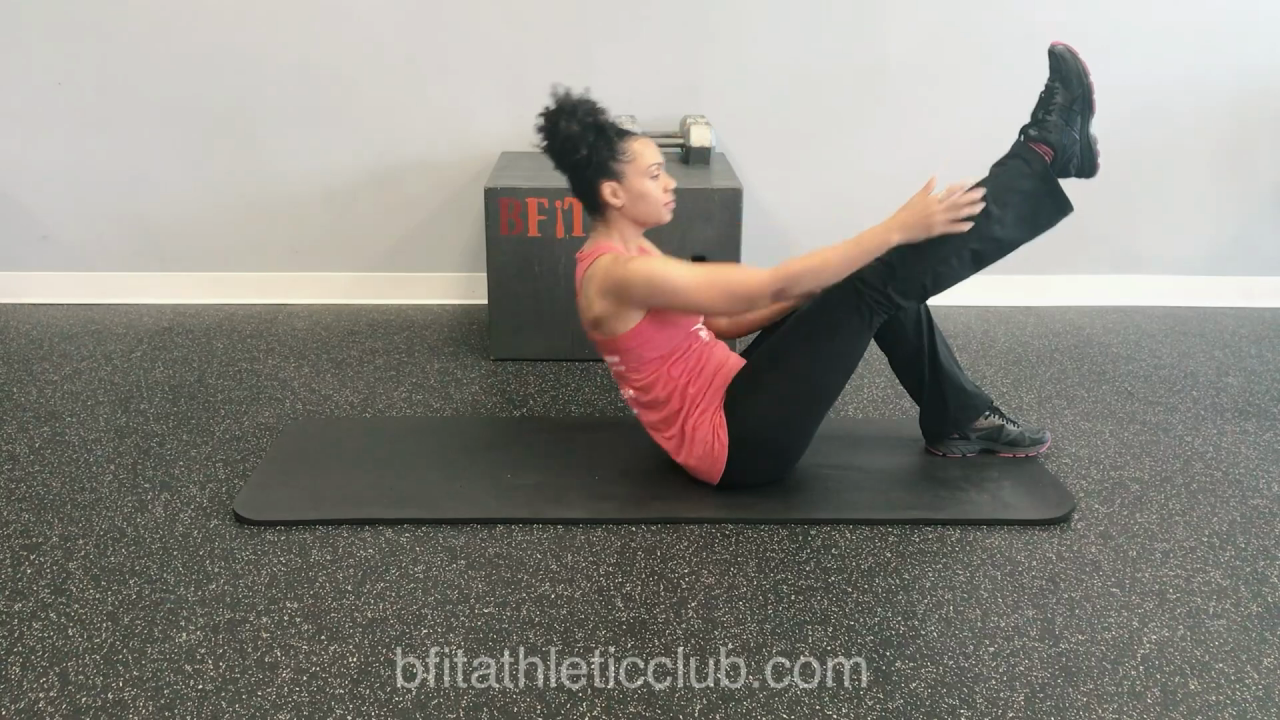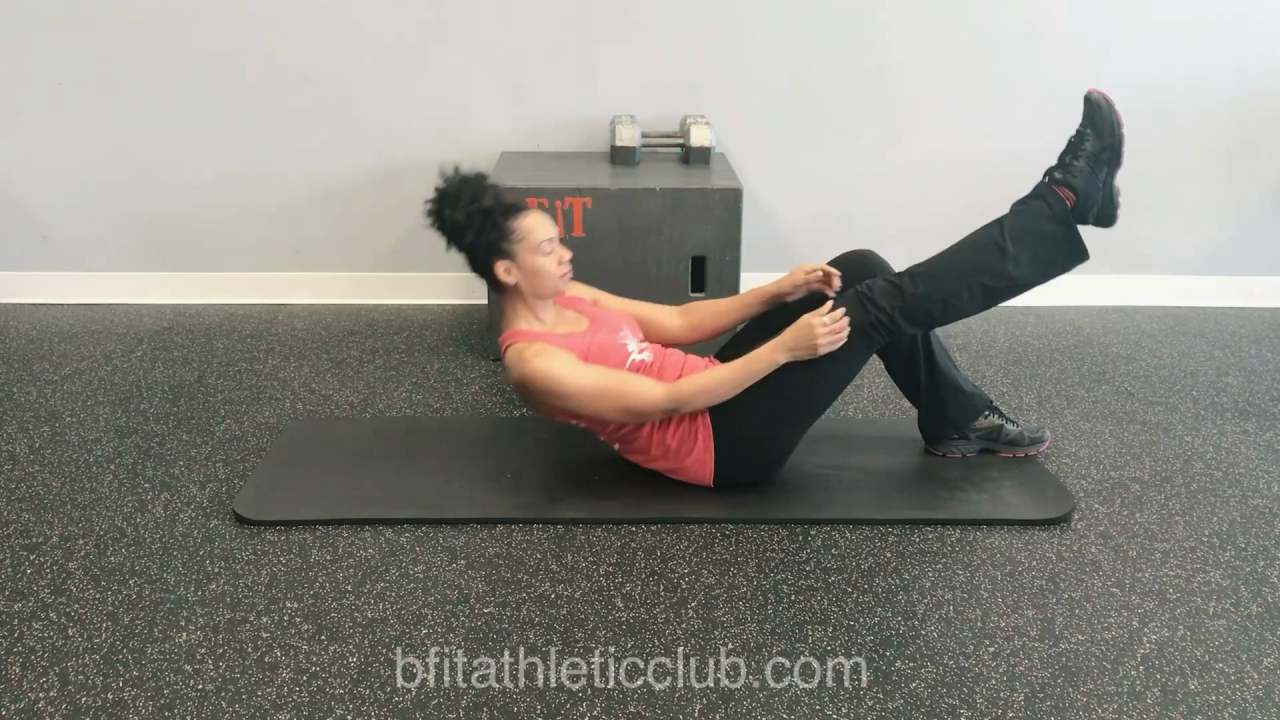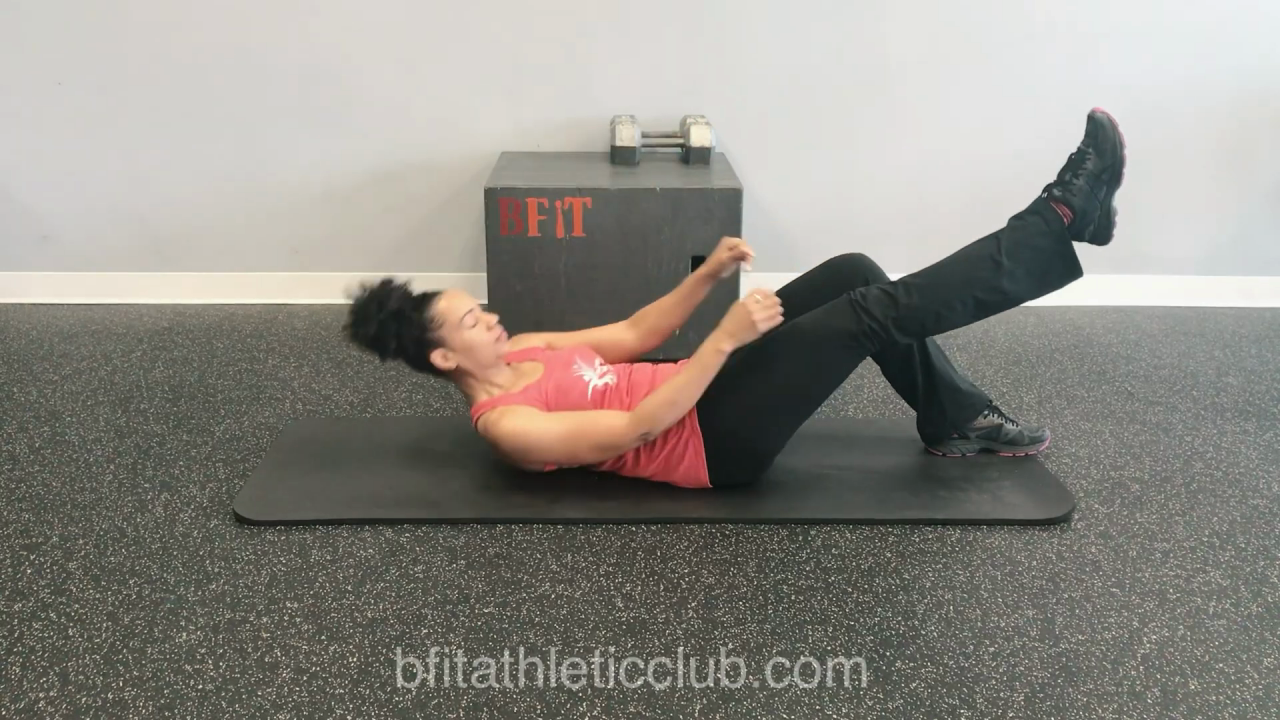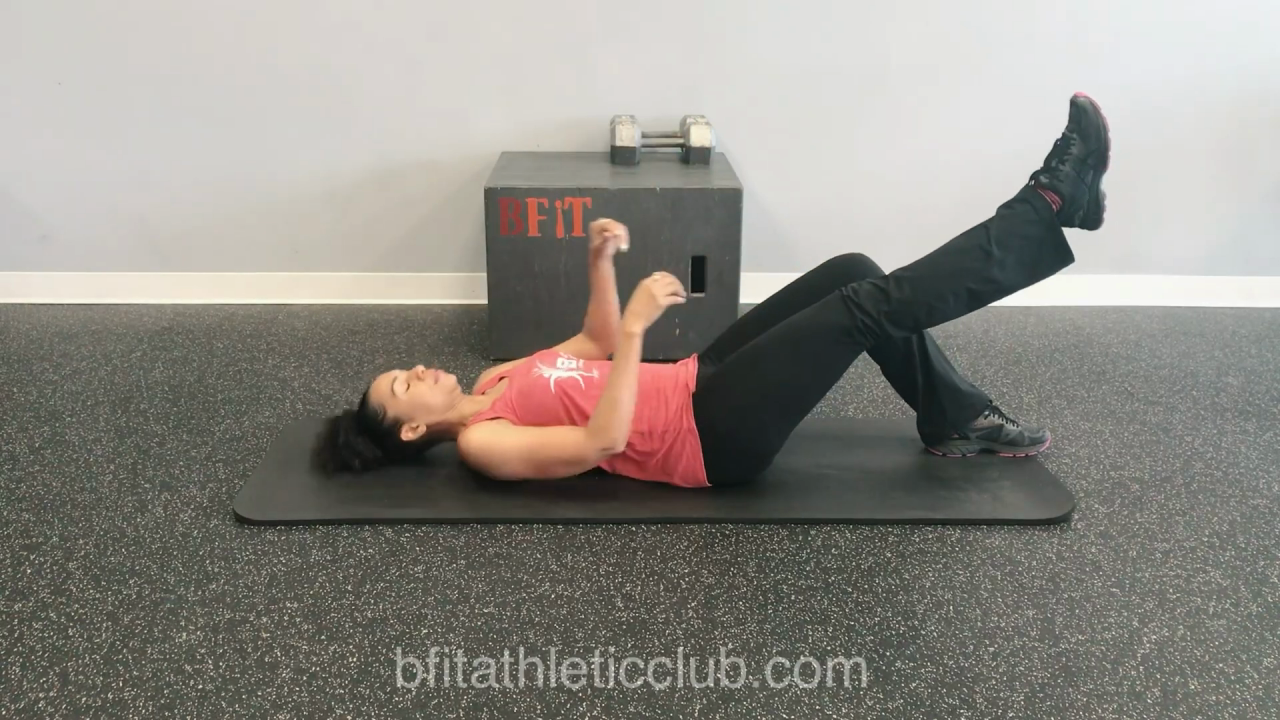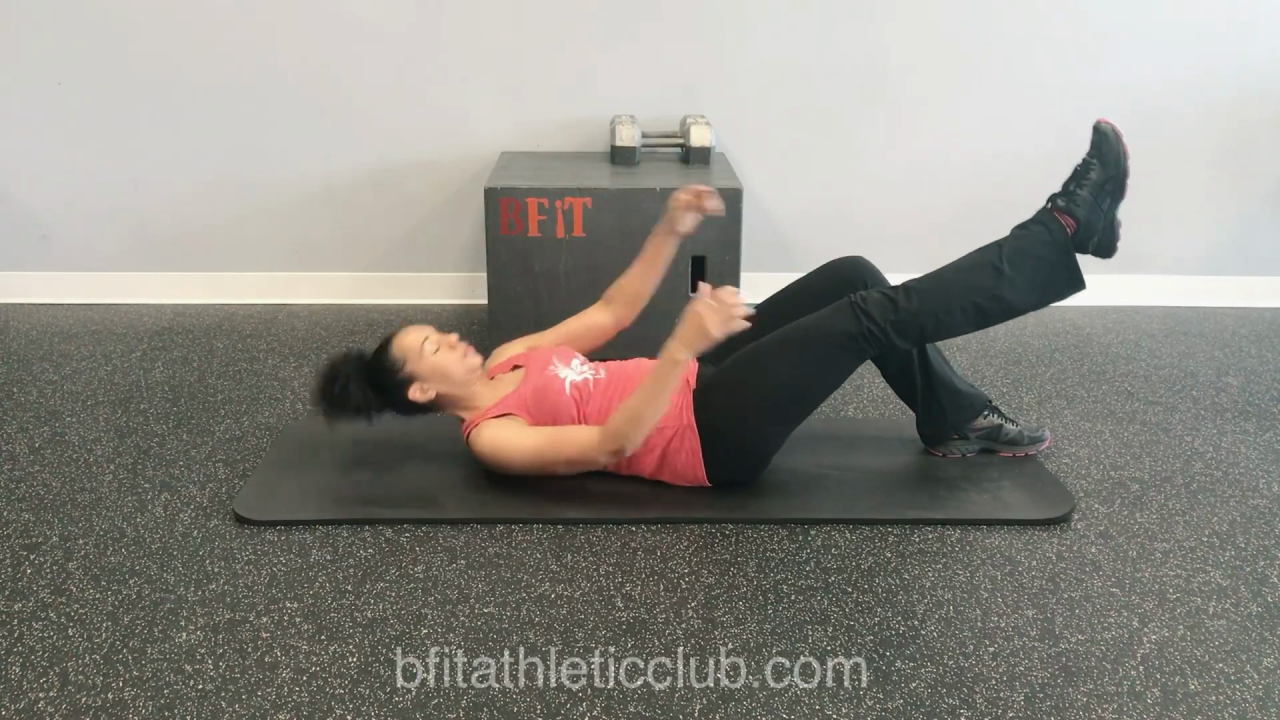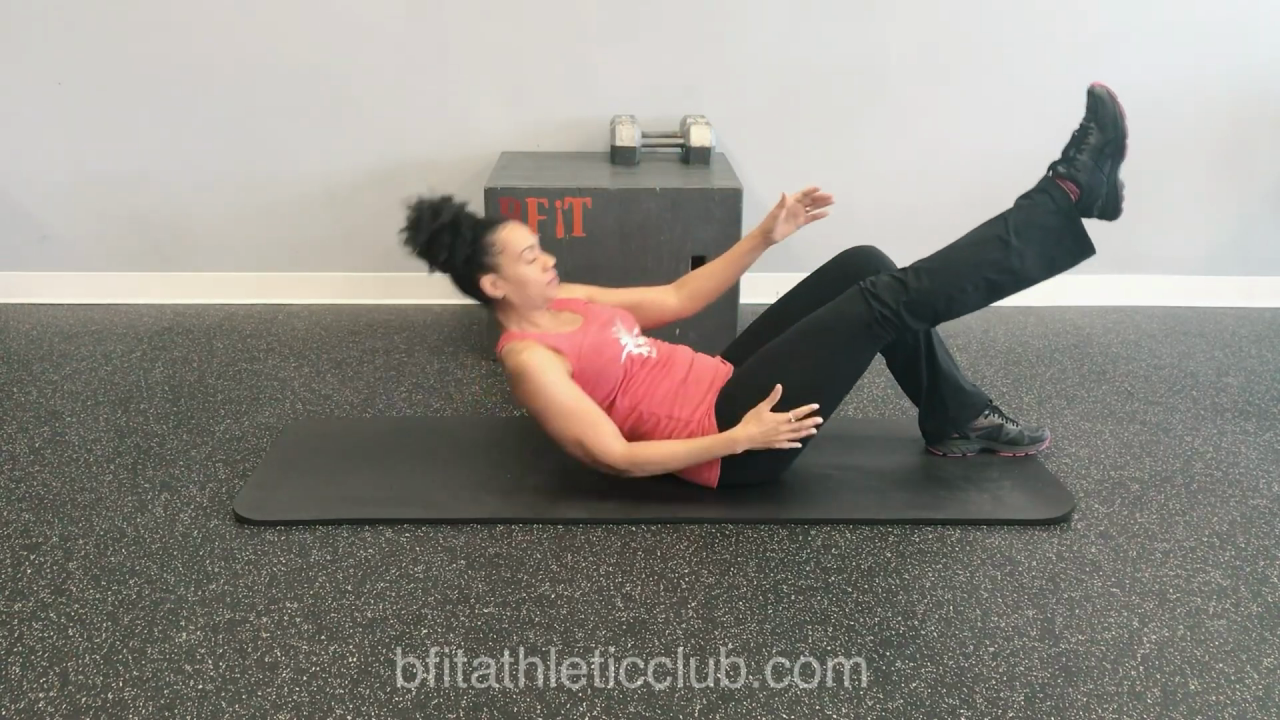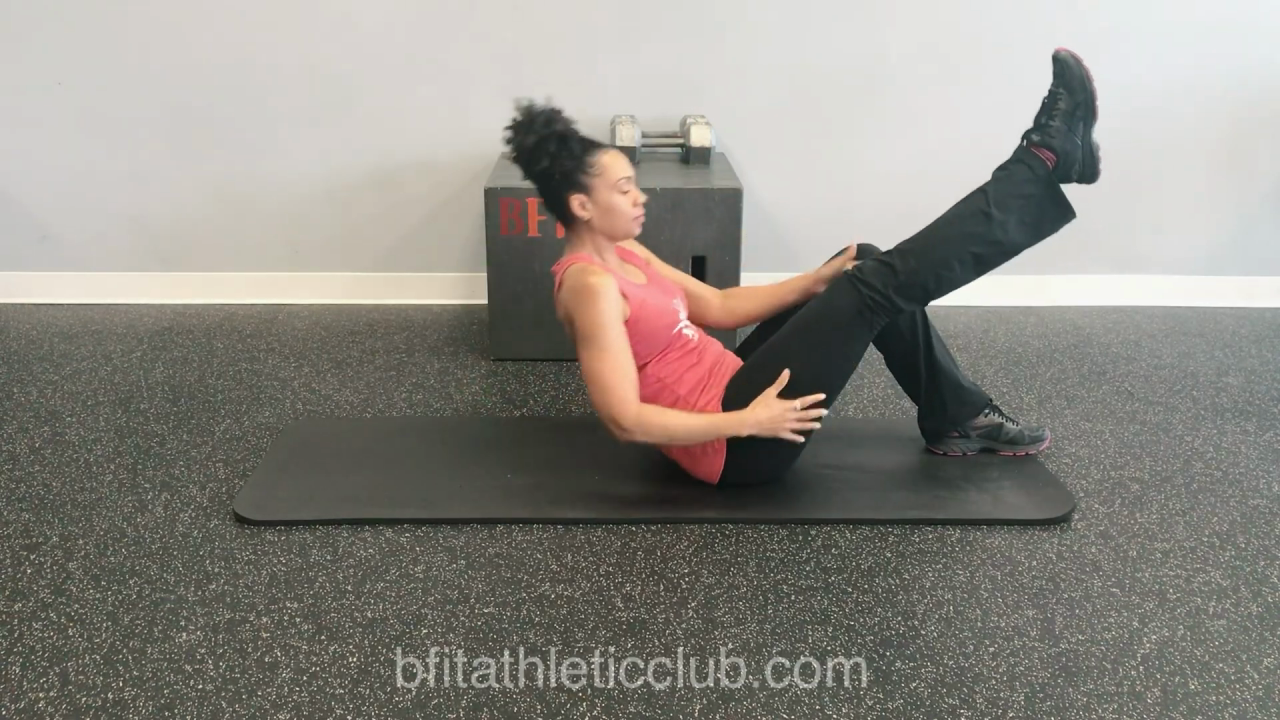
dt=0.3s
person 1, frame 1
left shoulder: (628, 248)
right shoulder: (622, 272)
left elbow: (720, 314)
right elbow: (771, 288)
left wrist: (813, 278)
right wrist: (898, 226)
left hip: (735, 397)
right hip: (740, 440)
left knee: (879, 273)
right knee: (883, 284)
left ankle: (959, 426)
right ankle: (1042, 157)
person 1, frame 2
left shoulder: (560, 297)
right shoulder: (532, 359)
left elbow: (677, 325)
right elbow: (665, 401)
left wrist: (779, 291)
right wrist: (786, 346)
left hip: (704, 404)
right hip: (720, 444)
left knee: (862, 272)
right knee: (889, 305)
left ankle: (959, 425)
right ankle: (1063, 200)
person 1, frame 3
left shoulder: (518, 354)
right shoulder: (506, 425)
left elbow: (636, 335)
right elbow: (640, 429)
left wrist: (707, 272)
right wrist: (732, 337)
left hip: (702, 394)
right hip: (714, 439)
left knee: (852, 272)
right knee: (875, 313)
left ankle: (957, 423)
right ankle: (1060, 218)
person 1, frame 4
left shoulder: (493, 385)
right shoulder: (480, 443)
left elbow: (595, 343)
right elbow: (604, 442)
left wrist: (601, 260)
right wrist: (639, 322)
left hip: (695, 386)
right hip: (711, 438)
left knee: (853, 273)
right knee: (869, 309)
left ankle: (956, 422)
right ankle: (1046, 205)
person 1, frame 5
left shoulder: (505, 360)
right shoulder: (488, 434)
left elbow: (607, 314)
right elbow: (606, 446)
left wrist: (667, 233)
right wrist: (686, 343)
left hip: (701, 391)
right hip: (712, 438)
left knee: (850, 275)
right knee: (875, 316)
left ankle: (956, 422)
right ankle: (1064, 230)
person 1, frame 6
left shoulder: (563, 303)
right shoulder: (529, 358)
left elbow: (675, 298)
right elbow: (619, 456)
left wrist: (763, 237)
right wrist: (739, 439)
left hip: (723, 385)
right hip: (727, 447)
left knee: (863, 267)
right knee: (889, 301)
left ankle: (957, 423)
right ankle: (1066, 196)
person 1, frame 7
left shoulder: (615, 254)
right shoulder: (589, 284)
left elbow: (716, 307)
right elbow: (626, 420)
left wrist: (820, 281)
right wrist: (751, 423)
left hip: (727, 395)
right hip: (727, 450)
left knee: (865, 273)
right knee: (882, 284)
left ankle: (959, 424)
right ankle: (1046, 158)
